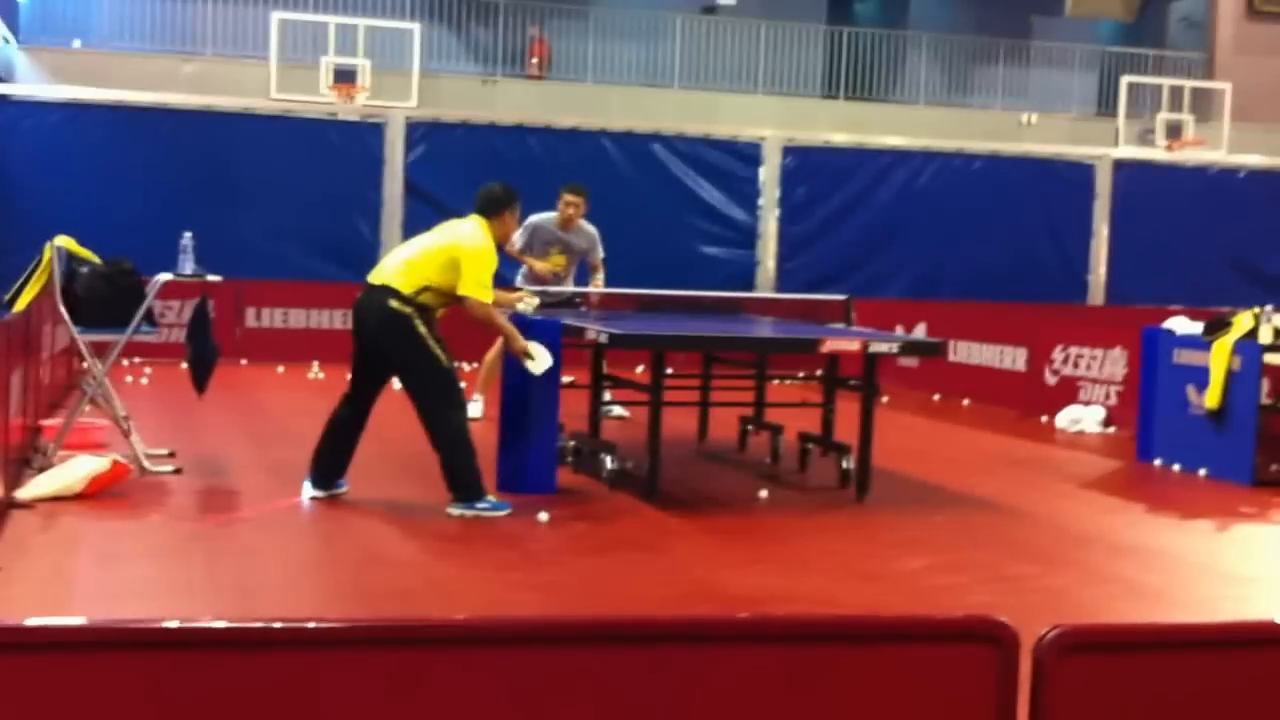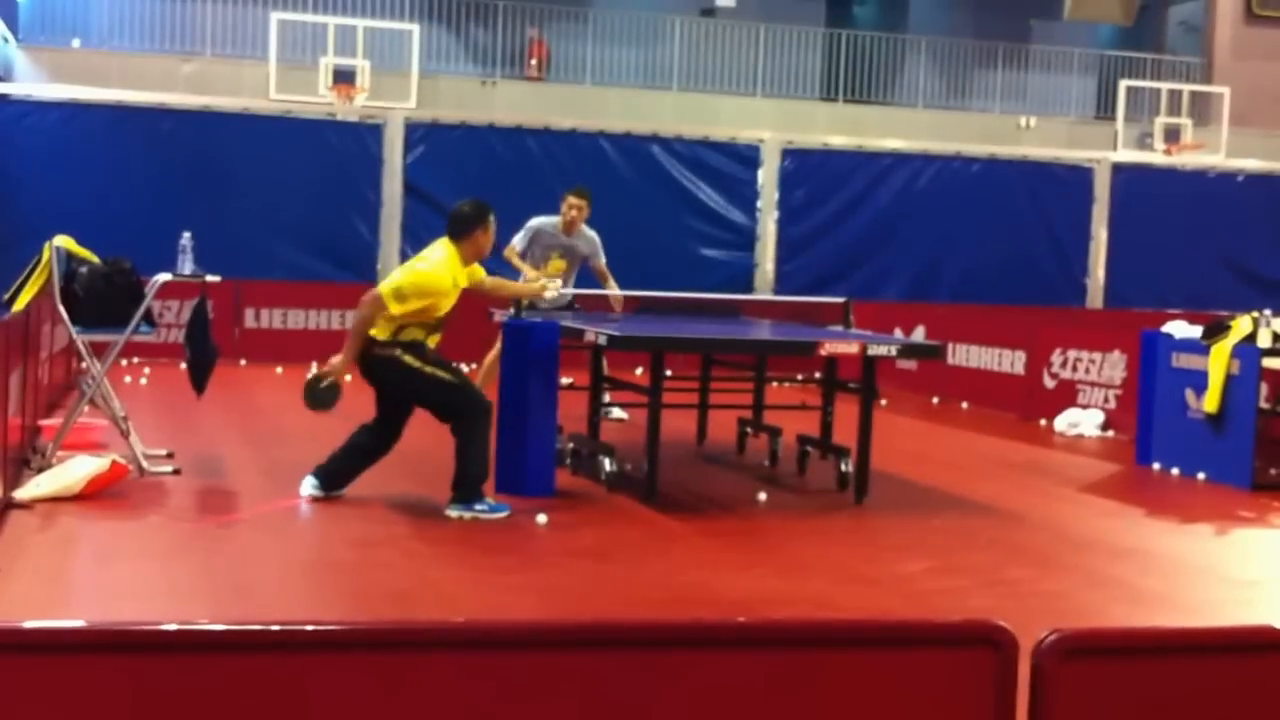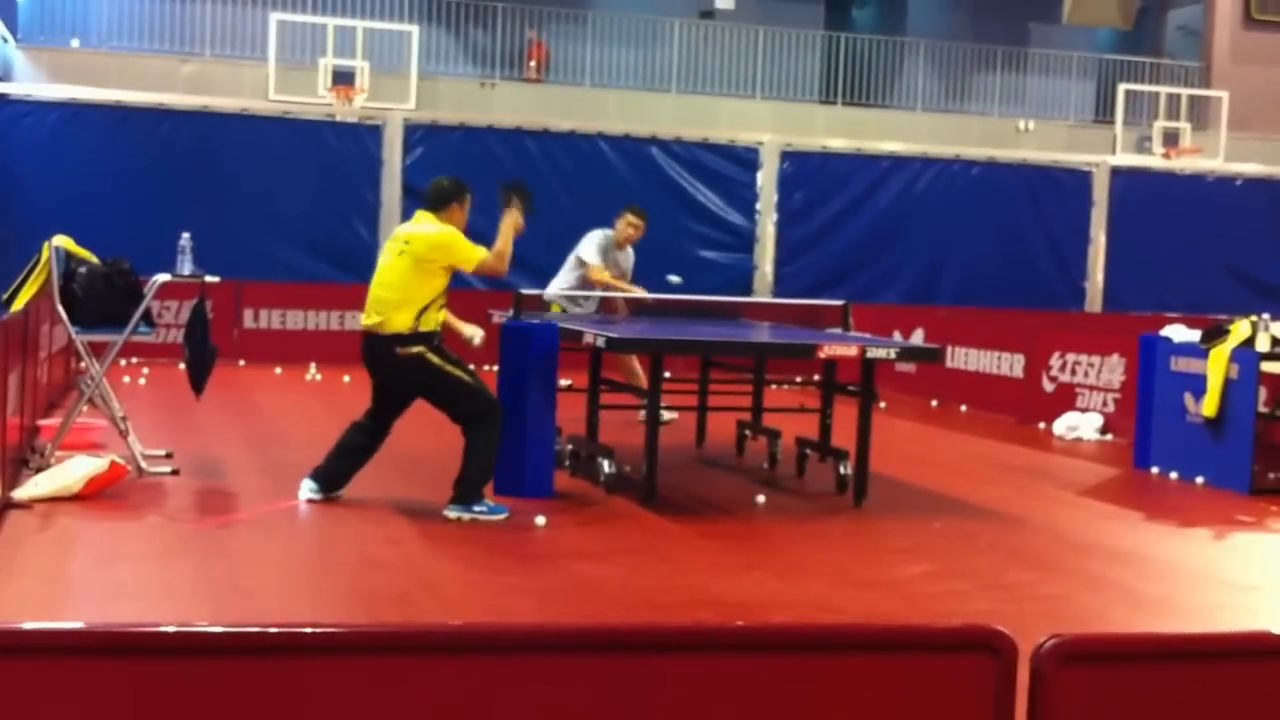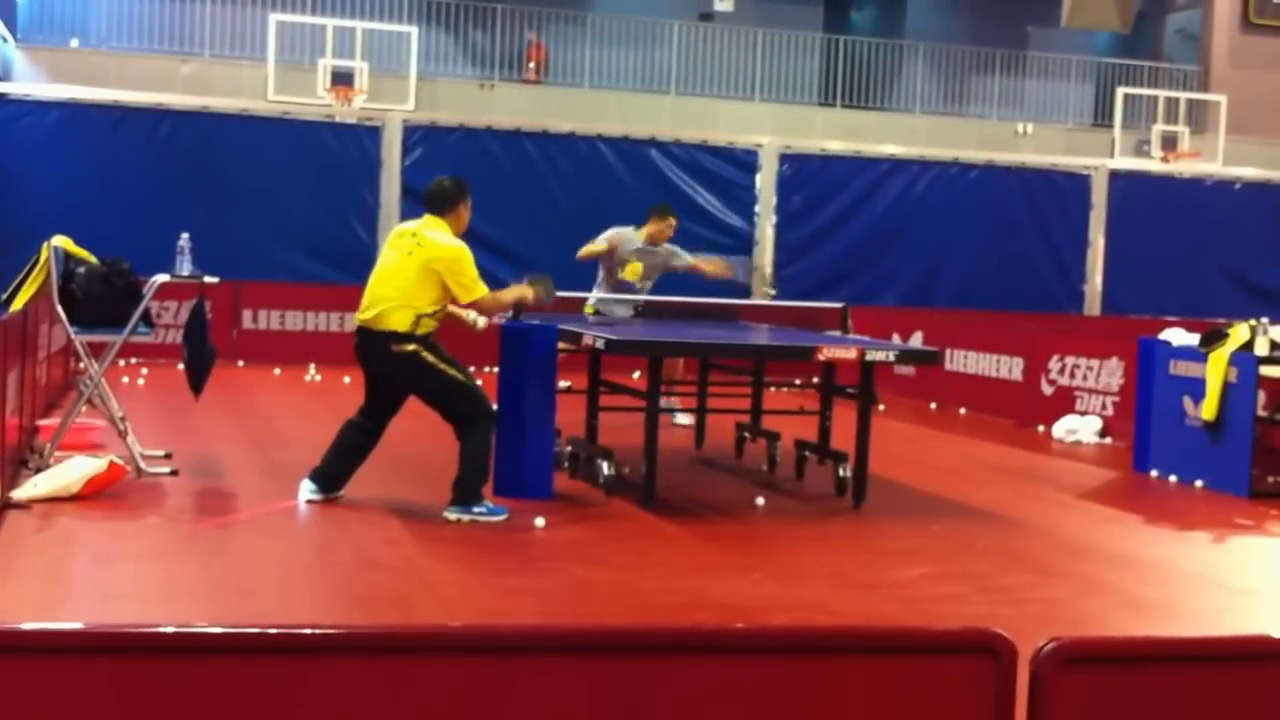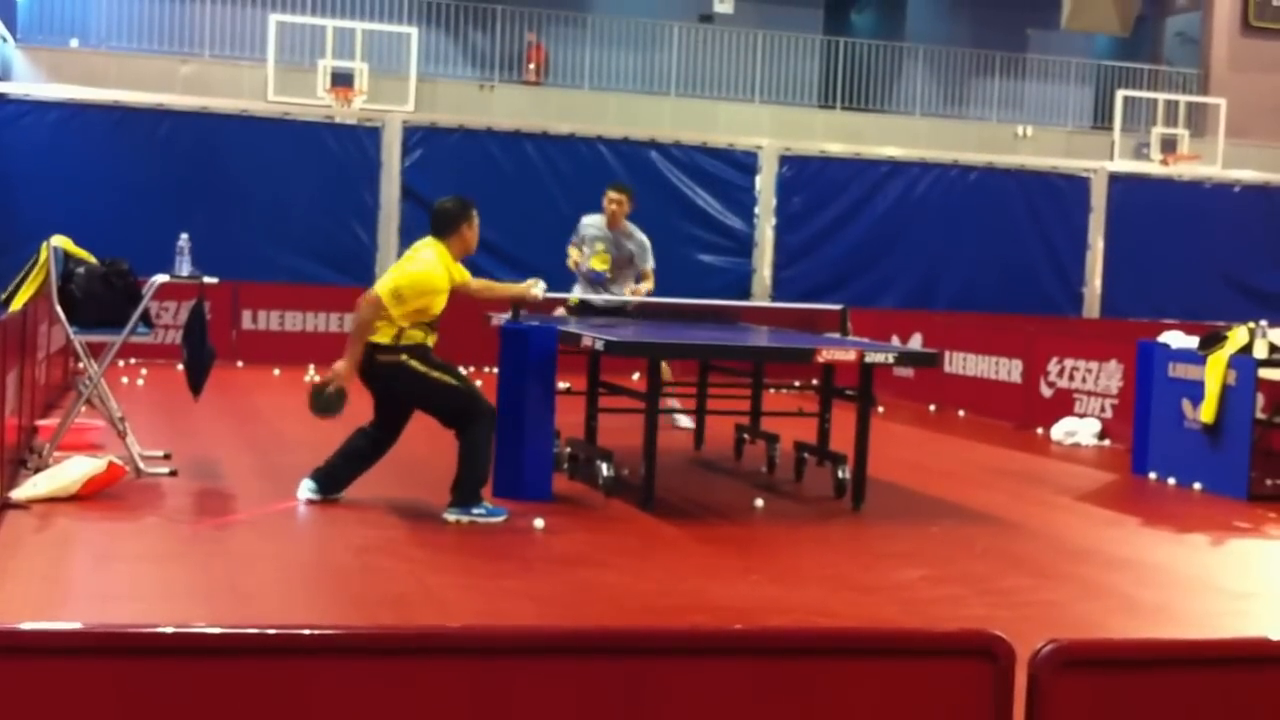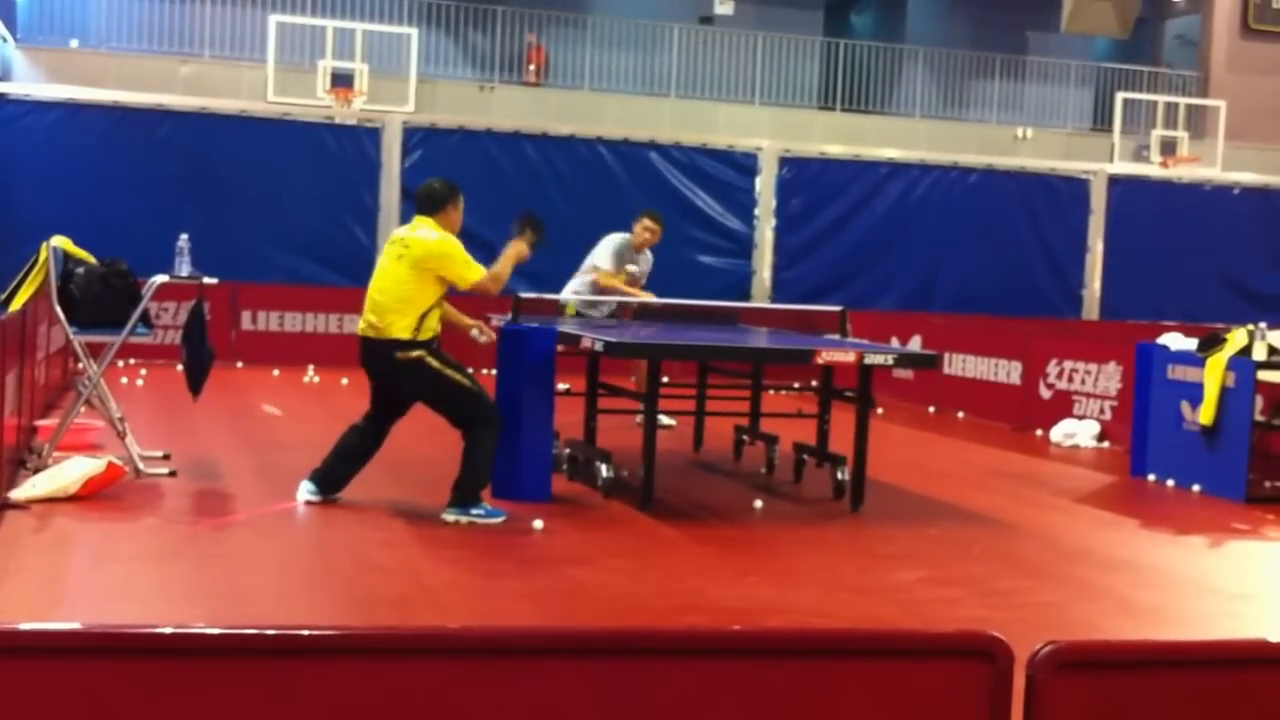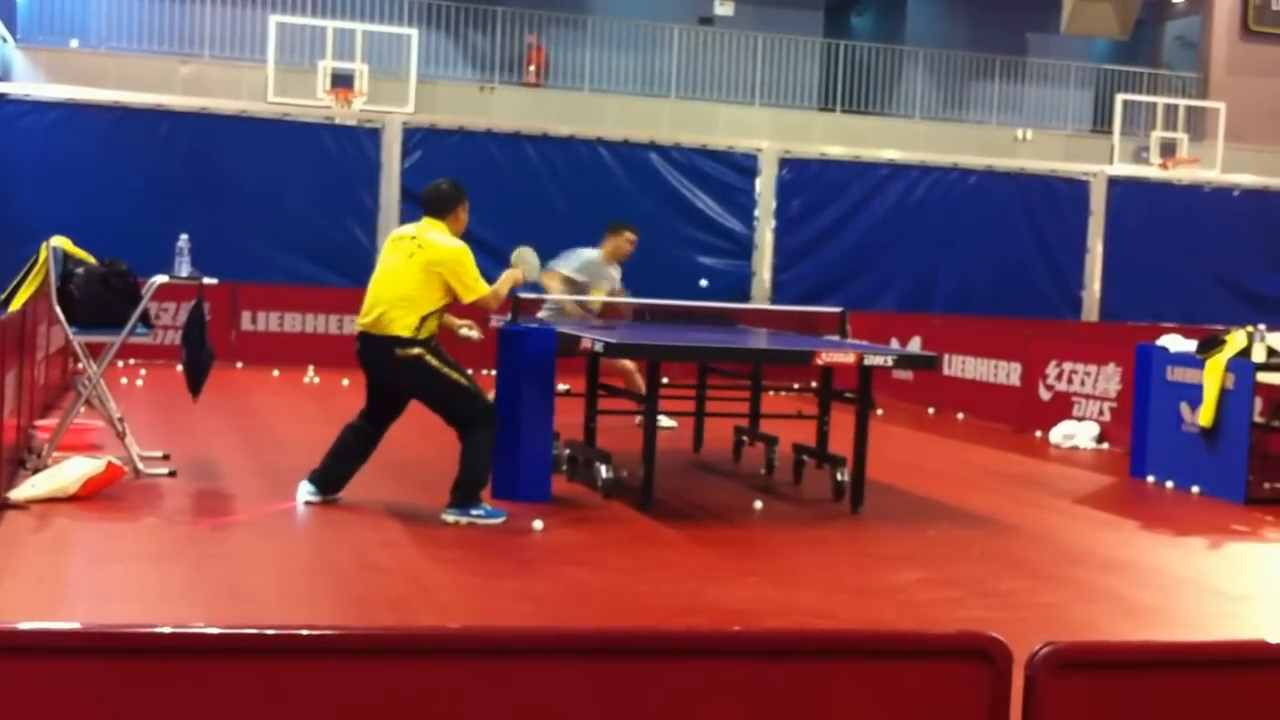
dt=0.4s
person 1, frame 1
left shoulder: (459, 228)
right shoulder: (481, 246)
right elbow: (474, 305)
left wrist: (508, 299)
right wrist: (511, 336)
left hip: (372, 302)
right hip: (398, 314)
left knee: (358, 397)
right knee: (445, 404)
left ankle: (321, 480)
right ankle: (469, 496)
person 1, frame 2
left shoulder: (454, 255)
right shoulder: (436, 276)
left elbow: (487, 285)
right elbow: (371, 303)
left wrist: (532, 289)
right wrist: (347, 356)
left hip: (391, 346)
right hip: (388, 351)
left knee: (387, 425)
right knee: (474, 409)
left ankle: (324, 480)
right ankle: (468, 499)
person 1, frame 3
left shoulder: (405, 233)
right shoulder: (440, 236)
right elbow: (497, 266)
left wrist: (457, 323)
right wrist: (509, 225)
left hip: (381, 345)
right hip: (409, 349)
left knee: (379, 417)
right knee: (485, 411)
left ankle: (321, 482)
right ankle: (467, 500)
person 1, frame 4
left shoulder: (403, 232)
right shoulder: (451, 248)
right elbow: (487, 304)
left wrist: (454, 309)
right wrist: (518, 292)
left hip: (371, 339)
right hip: (403, 346)
left knee: (373, 415)
right knee: (477, 414)
left ankle: (321, 483)
right ankle: (467, 502)
person 1, frame 5
left shoulder: (435, 252)
right shoulder: (428, 273)
left elbow: (473, 286)
right elbow: (368, 304)
left wrist: (520, 291)
right wrist: (350, 361)
left hip: (381, 352)
right hip: (391, 356)
left knee: (386, 427)
right knee: (478, 415)
left ankle: (321, 484)
right ankle: (466, 503)
person 1, frame 6
left shoulder: (402, 237)
right shoulder: (438, 243)
right elbow: (490, 284)
left wrist: (466, 322)
right wrist: (513, 253)
left hip: (377, 348)
right hip: (408, 353)
left knee: (378, 419)
right knee: (484, 416)
left ankle: (320, 484)
right ankle: (466, 504)
person 1, frame 7
left shoulder: (401, 236)
right shoulder: (451, 249)
right elbow: (489, 301)
left wrist: (450, 322)
right wrist: (510, 277)
left hip: (372, 343)
right hip: (406, 351)
left knee: (373, 419)
right knee: (480, 417)
left ankle: (319, 485)
right ankle: (465, 504)
person 2, frame 1
left shoulder: (589, 234)
right shoulder: (537, 223)
left elbow: (597, 267)
right elbow: (511, 248)
left wrist: (597, 281)
right wrist: (534, 263)
left hip: (563, 296)
right hip: (530, 292)
right knee: (504, 342)
left ankle: (605, 400)
right ankle: (477, 398)
person 2, frame 2
left shoulder: (590, 240)
right shoulder: (538, 226)
left elbow: (602, 273)
right elbow: (509, 252)
left wrist: (612, 288)
right wrist: (526, 270)
left hip: (563, 303)
right hip: (529, 299)
right knee: (502, 348)
left ankle: (604, 403)
person 2, frame 3
left shoulder: (628, 255)
right shoulder: (598, 238)
left elbow: (619, 291)
right elbow: (595, 276)
right wrist: (634, 291)
left hip: (588, 308)
right hip: (561, 301)
person 2, frame 4
left shoulder: (666, 252)
right shoulder: (617, 236)
left elbow: (699, 266)
right elbow: (581, 255)
left wrist: (728, 270)
right wrist: (603, 248)
left hip: (632, 315)
right hip: (600, 309)
left ankle: (670, 403)
person 2, frame 5
left shoulder: (638, 241)
right shoulder: (587, 223)
left elbow: (649, 280)
right elbow: (573, 247)
left wrist: (641, 289)
right wrist: (573, 256)
left hip: (619, 306)
right hip: (583, 299)
left ankle: (671, 407)
person 2, frame 6
left shoulder: (646, 259)
right shoulder: (614, 243)
right elbow: (603, 281)
right wrist: (640, 295)
left hip: (605, 311)
right hip: (576, 305)
person 2, frame 7
left shoulder: (614, 271)
right shoulder: (584, 258)
left elbow: (618, 297)
right elbow: (549, 279)
right wrist: (567, 303)
right hip: (553, 323)
left knee: (628, 368)
